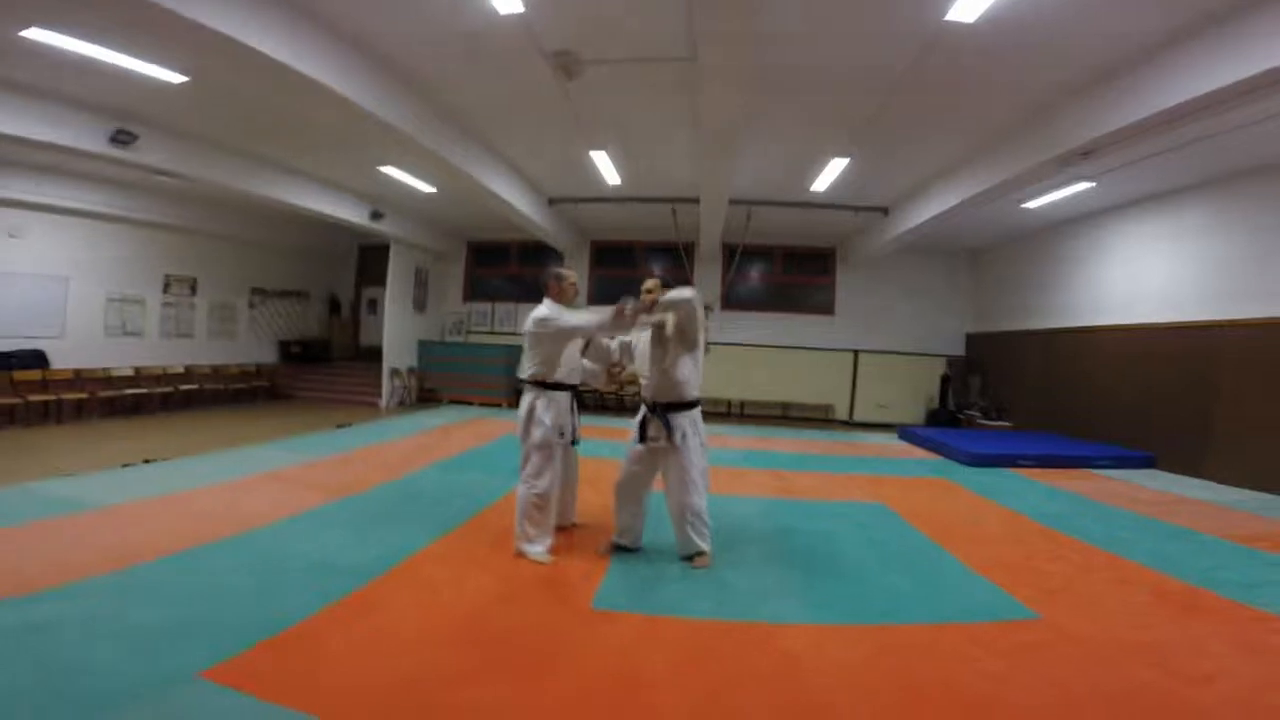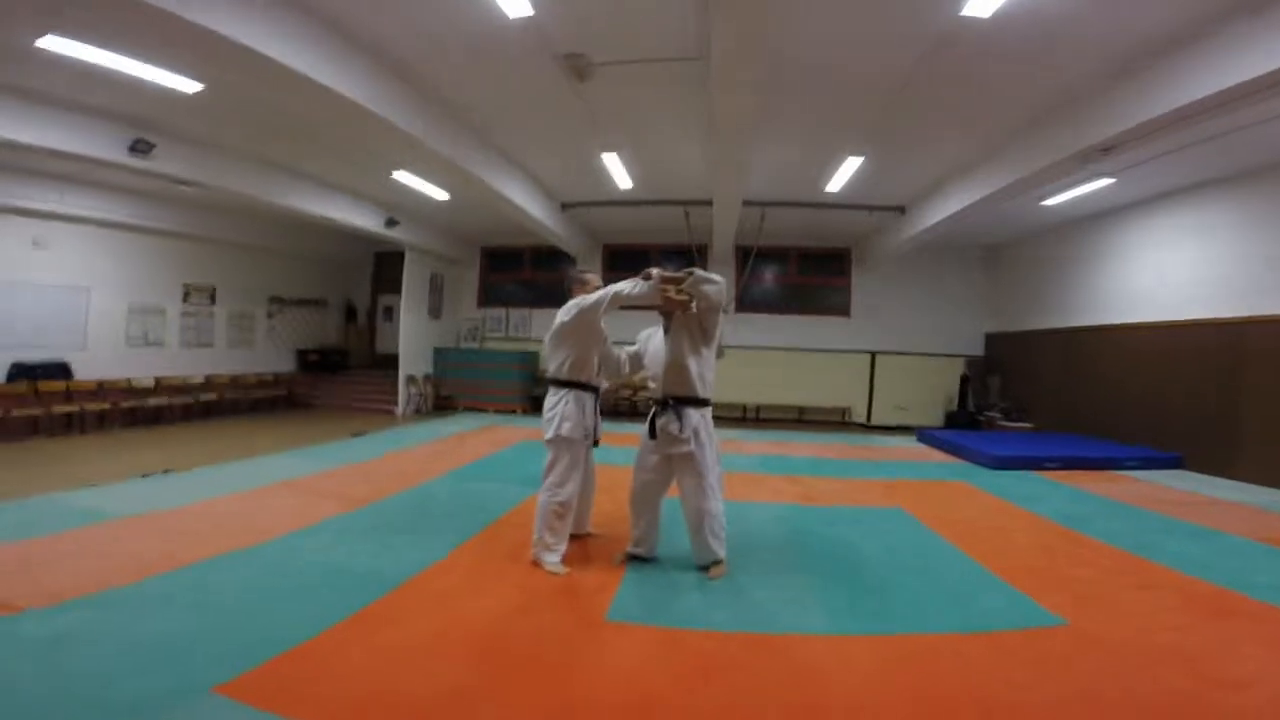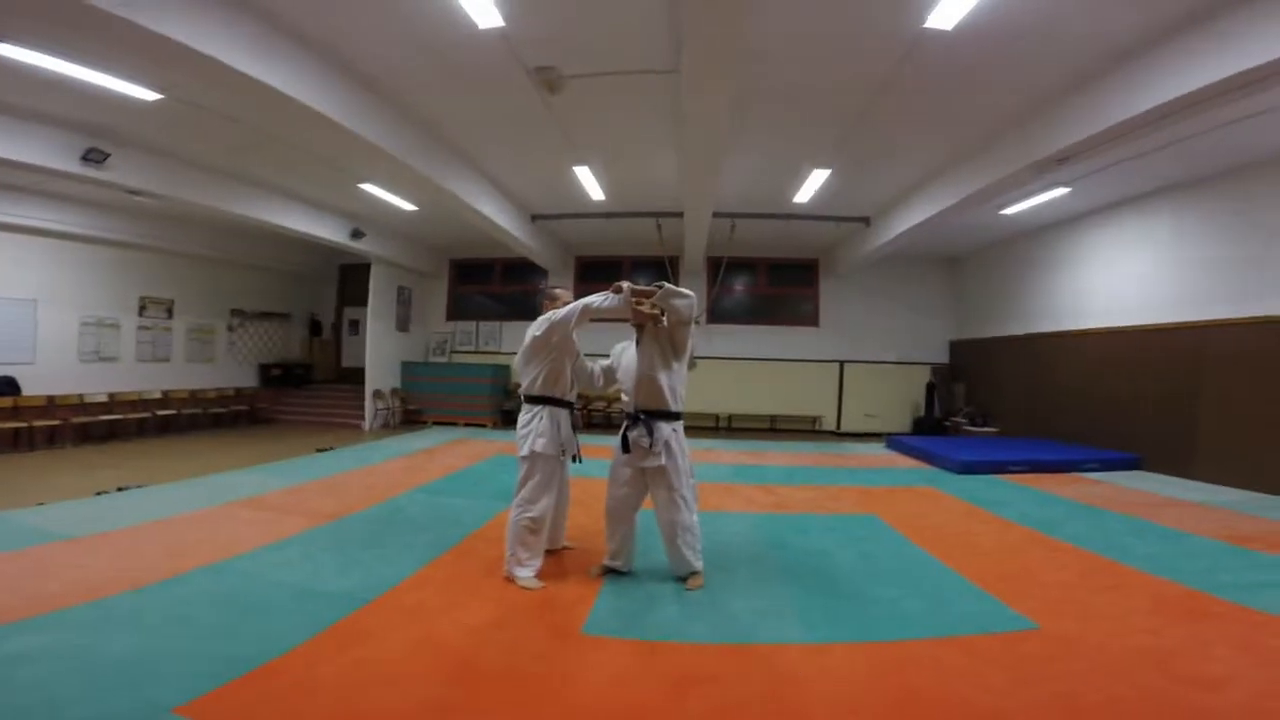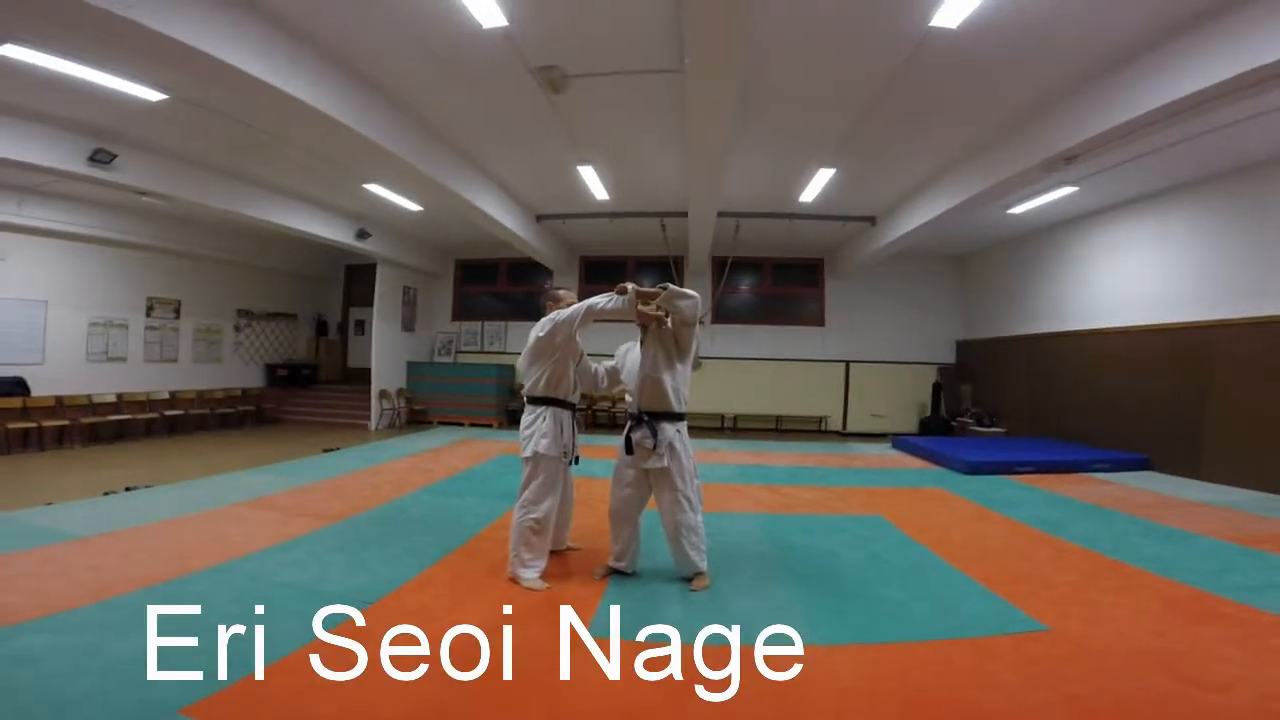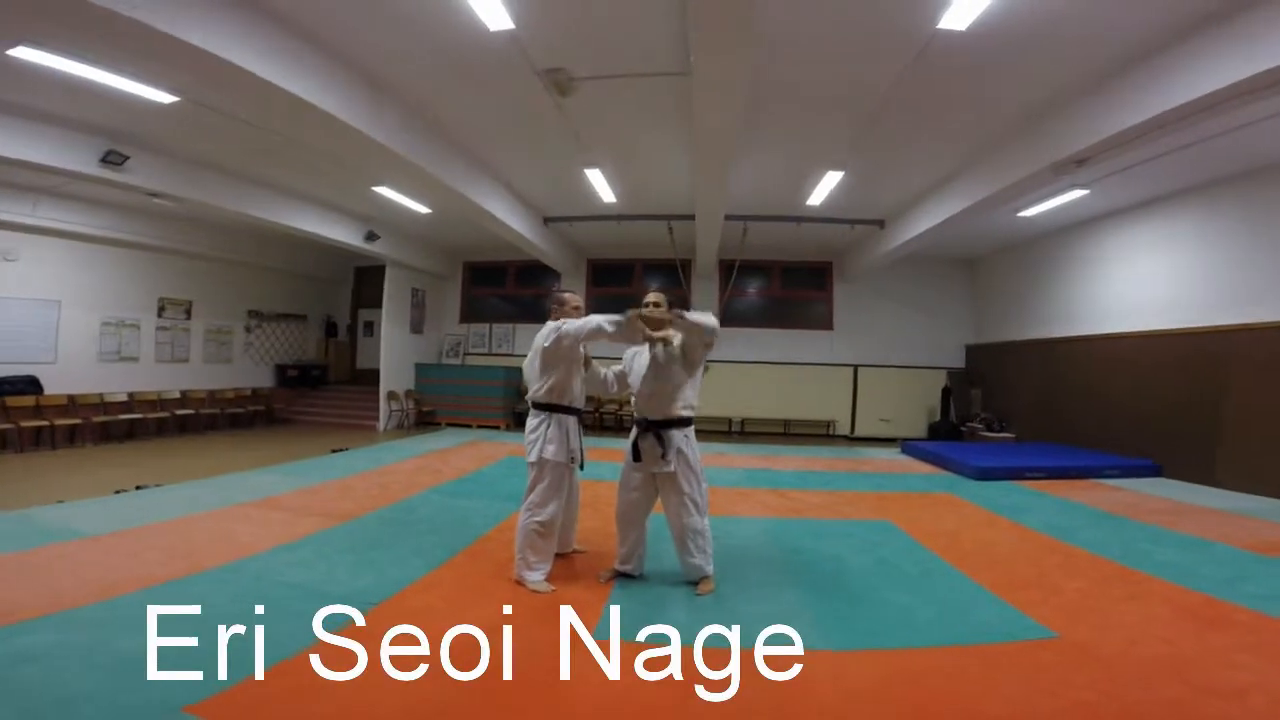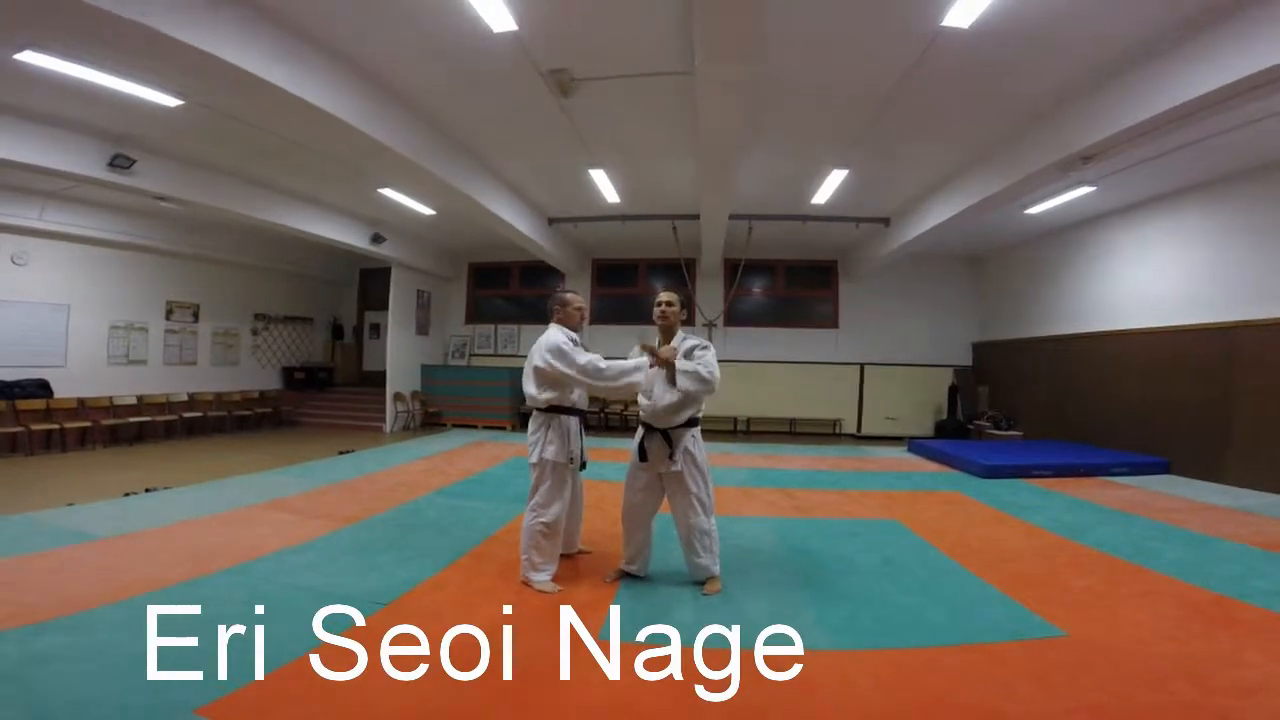
dt=0.3s
person 1, frame 1
left shoulder: (685, 325)
right shoulder: (641, 334)
left elbow: (687, 299)
right elbow: (616, 352)
left wrist: (649, 308)
left hip: (681, 420)
right hip: (649, 418)
left knee: (685, 488)
right knee: (630, 482)
left ankle: (697, 547)
right ankle: (626, 538)
person 1, frame 2
left shoulder: (700, 324)
left elbow: (715, 288)
left wrist: (669, 277)
left hip: (692, 421)
right hip: (660, 420)
left knee: (702, 494)
right knee: (644, 490)
left ankle: (714, 556)
right ankle: (640, 548)
person 1, frame 3
left shoulder: (672, 338)
right shoulder: (623, 351)
left elbow: (685, 302)
right elbow: (597, 377)
left wrist: (636, 290)
left hip: (664, 435)
right hip: (632, 434)
left knee: (676, 506)
right knee: (619, 504)
left ankle: (691, 567)
right ankle: (617, 561)
person 1, frame 4
left shoulder: (676, 339)
right shoulder: (627, 351)
left elbow: (690, 302)
right elbow: (601, 379)
left wrist: (642, 290)
left hip: (668, 436)
right hip: (635, 435)
left knee: (680, 506)
right knee: (622, 505)
left ankle: (695, 568)
right ankle: (621, 561)
person 1, frame 5
left shoulder: (685, 343)
right shoulder: (634, 353)
left elbow: (709, 328)
right elbow: (612, 382)
left wrist: (668, 323)
left hip: (675, 440)
right hip: (642, 439)
left knee: (687, 511)
right knee: (629, 508)
left ankle: (702, 572)
right ankle: (627, 564)
person 1, frame 6
left shoulder: (697, 348)
right shoulder: (644, 352)
left elbow: (709, 381)
left wrist: (670, 362)
left hip: (682, 441)
right hip: (648, 440)
left knee: (694, 511)
right knee: (636, 509)
left ankle: (708, 572)
right ankle: (633, 565)
person 2, frame 1
left shoulder: (561, 317)
right shoulder: (544, 317)
left elbow: (574, 361)
right elbow: (581, 324)
left wrist: (604, 372)
right wrist: (617, 319)
left hip: (562, 403)
right hip: (543, 405)
left knee: (565, 467)
right knee: (539, 474)
left ankle: (561, 518)
right ankle: (530, 542)
person 2, frame 2
left shoulder: (584, 322)
right shoulder: (575, 312)
left elbow: (608, 361)
right elbow: (611, 295)
right wrist: (653, 287)
left hip: (581, 403)
right hip: (568, 405)
left knee: (582, 475)
right knee: (561, 481)
left ankle: (576, 526)
right ankle: (546, 552)
person 2, frame 3
left shoulder: (557, 337)
right shoulder: (546, 328)
left elbow: (581, 373)
right elbow: (583, 309)
right wrist: (626, 302)
left hip: (555, 420)
right hip: (541, 422)
left knee: (556, 489)
right knee: (534, 496)
left ankle: (550, 541)
right ankle: (519, 567)
person 2, frame 4
left shoulder: (559, 337)
right shoulder: (548, 328)
left elbow: (582, 374)
right elbow: (588, 310)
right wrist: (631, 303)
left hip: (557, 421)
right hip: (544, 422)
left knee: (560, 491)
right knee: (538, 497)
left ankle: (555, 542)
right ankle: (524, 568)
person 2, frame 5
left shoulder: (564, 341)
right shoulder: (553, 334)
left elbow: (589, 378)
right elbow: (593, 326)
right wrist: (631, 326)
left hip: (564, 426)
right hip: (550, 427)
left knee: (566, 493)
right knee: (543, 501)
left ankle: (561, 544)
right ankle: (529, 570)
person 2, frame 6
left shoulder: (564, 341)
right shoulder: (554, 343)
left elbow: (585, 377)
right elbow: (596, 371)
right wrist: (647, 363)
left hip: (566, 427)
right hip: (552, 428)
left knee: (570, 493)
right knee: (547, 502)
left ankle: (567, 545)
right ankle: (535, 571)
